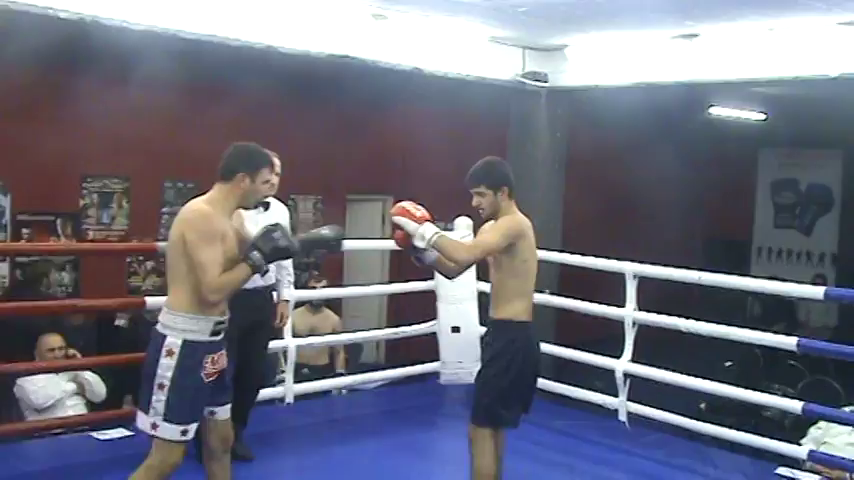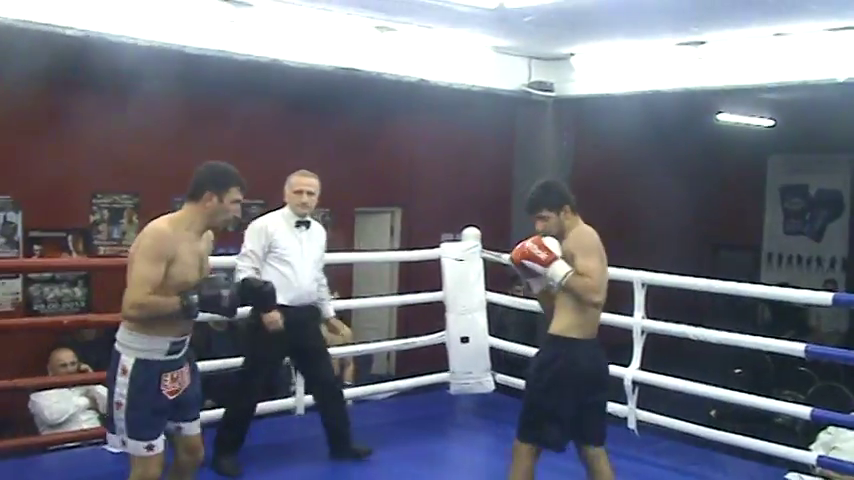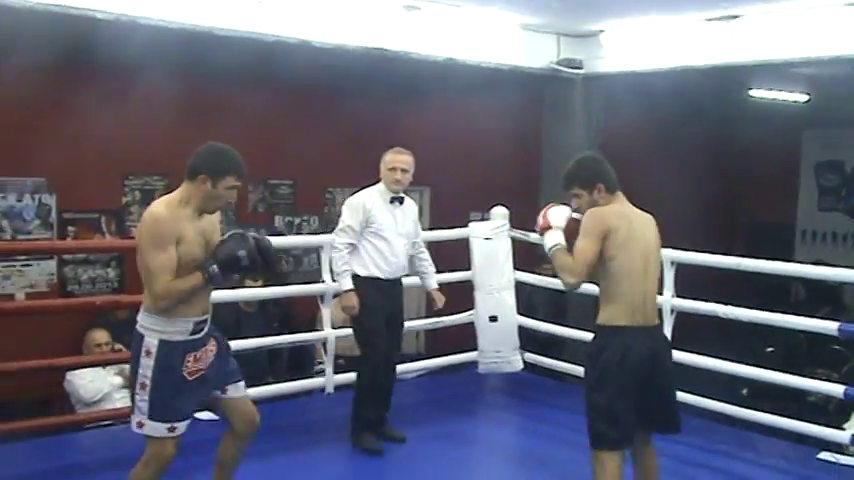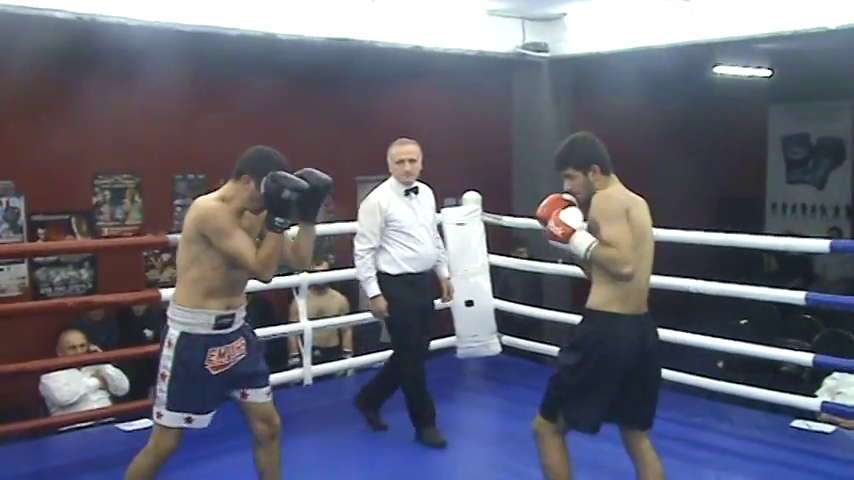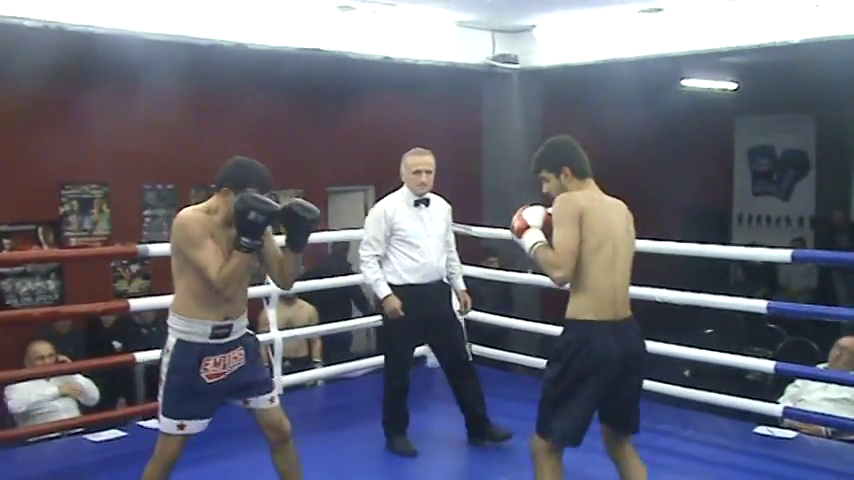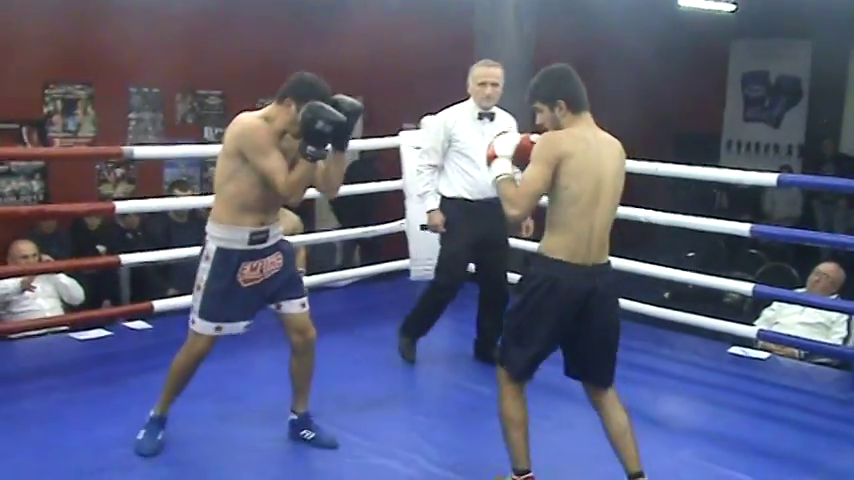
dt=0.5s
person 1, frame 1
left shoulder: (511, 225)
right shoulder: (504, 227)
left elbow: (462, 256)
right elbow: (454, 268)
left wrist: (421, 229)
right wrist: (422, 247)
left hip: (510, 337)
right hip: (512, 334)
left knee: (482, 427)
right knee: (490, 424)
person 1, frame 2
left shoulder: (581, 236)
right shoulder: (579, 240)
left elbow: (594, 294)
left wrist: (553, 266)
right wrist: (535, 277)
left hip: (564, 353)
right hip: (589, 355)
left knee: (526, 444)
right knee: (592, 450)
person 1, frame 3
left shoulder: (599, 217)
right shoulder: (646, 221)
left elbow: (573, 277)
left wrist: (552, 234)
right wrist: (582, 238)
left hip: (617, 344)
right hip: (653, 341)
left knee: (608, 450)
right knee: (640, 437)
person 1, frame 4
left shoulder: (606, 201)
right shoulder: (636, 202)
left elbow: (624, 265)
left wrist: (575, 237)
right wrist: (571, 235)
left hip: (606, 330)
right hip: (640, 329)
left knee: (547, 427)
right knee: (636, 434)
person 1, frame 5
left shoulder: (569, 205)
right shoulder: (621, 210)
left elbow: (560, 270)
left wrist: (530, 235)
left hip: (587, 337)
right hip: (626, 336)
left knee: (546, 445)
right knee: (620, 442)
person 1, frame 6
left shoulder: (553, 143)
right shoulder: (615, 148)
left elbow: (516, 208)
left wrist: (500, 162)
left hip: (555, 276)
right hip: (600, 277)
left knee: (510, 379)
right knee: (600, 390)
person 2, frame 1
left shoulder: (224, 217)
right shoulder: (201, 216)
right elbow: (211, 290)
left wrist: (304, 242)
right wrist: (257, 258)
left hip: (209, 342)
right hip: (183, 343)
left knee: (220, 441)
person 2, frame 2
left shoulder: (204, 237)
right shoulder: (162, 235)
right elbow: (133, 307)
left wrist: (237, 294)
right wrist: (195, 301)
left hip: (176, 359)
right hip: (142, 362)
person 2, frame 3
left shoulder: (212, 215)
right shoulder: (160, 218)
right elbow: (163, 296)
left wrist: (240, 259)
right wrist: (217, 267)
left hip: (203, 336)
right hip: (164, 343)
left knee: (247, 421)
right knee: (162, 449)
person 2, frame 4
left shoulder: (257, 213)
right shoulder: (209, 211)
left elbow: (300, 260)
right elbow: (263, 269)
left wrist: (308, 215)
right wrist: (279, 218)
left hip: (234, 331)
right hip: (192, 336)
left knee: (268, 425)
right knee: (165, 442)
person 2, frame 5
left shoulder: (256, 223)
right shoulder: (190, 221)
left elbow: (284, 281)
right elbow: (224, 286)
left wrist: (296, 242)
right wrist: (248, 238)
left hip: (239, 340)
right hip: (192, 345)
left knee: (280, 430)
right knee: (169, 450)
person 2, frame 6
left shoulder: (292, 137)
right shoulder: (250, 128)
left elbow: (329, 188)
right elbow: (290, 193)
left wrist: (338, 141)
right wrist: (313, 145)
left hip: (271, 245)
right hip: (229, 248)
left knee: (304, 336)
right knee: (199, 344)
left ankle: (300, 419)
right ankle: (157, 418)
person 3, frame 1
left shoulder: (281, 212)
left elbow: (284, 259)
left wrist: (284, 298)
left hip: (262, 300)
right hip: (227, 298)
left knee: (254, 373)
left ankle: (233, 433)
person 3, frame 2
left shoulder: (319, 232)
right shoulder: (265, 226)
right elbow: (245, 271)
left wrist: (328, 312)
right wrist: (264, 308)
left hip: (307, 317)
right hip: (274, 316)
left knee: (326, 382)
right knee: (251, 387)
left ankle: (341, 443)
right ankle: (225, 450)
person 3, frame 3
left shoulder: (411, 208)
right shoulder: (361, 202)
left elbow: (418, 251)
right elbow: (340, 246)
left wrist: (432, 285)
right wrist: (346, 289)
left hip: (393, 289)
right hip: (366, 288)
left knee: (387, 359)
right knee: (375, 358)
left ankle: (375, 422)
right ankle: (363, 427)
person 3, frame 4
left shoulder: (427, 194)
right shoulder: (377, 201)
right elbow: (363, 251)
left wrist: (444, 274)
right wrist: (374, 293)
left hip: (423, 282)
right hip: (396, 285)
left knee: (415, 351)
right knee: (411, 356)
left ankle: (369, 399)
right ankle: (424, 423)
person 3, frame 5
left shoulder: (441, 207)
right shoulder: (385, 209)
right elbow: (368, 257)
left wrist: (459, 286)
right wrist: (386, 294)
left hip: (436, 294)
right hip: (403, 296)
left knee: (459, 360)
right knee: (398, 367)
left ankle: (480, 426)
right ankle: (396, 433)
person 3, frame 6
left shoulder: (508, 123)
right shoulder: (447, 120)
right elbow: (426, 166)
right wrist: (432, 207)
left hip: (492, 211)
right hip: (458, 210)
left knee: (495, 284)
right knee: (448, 280)
left ankle: (487, 345)
right ankle: (410, 333)
